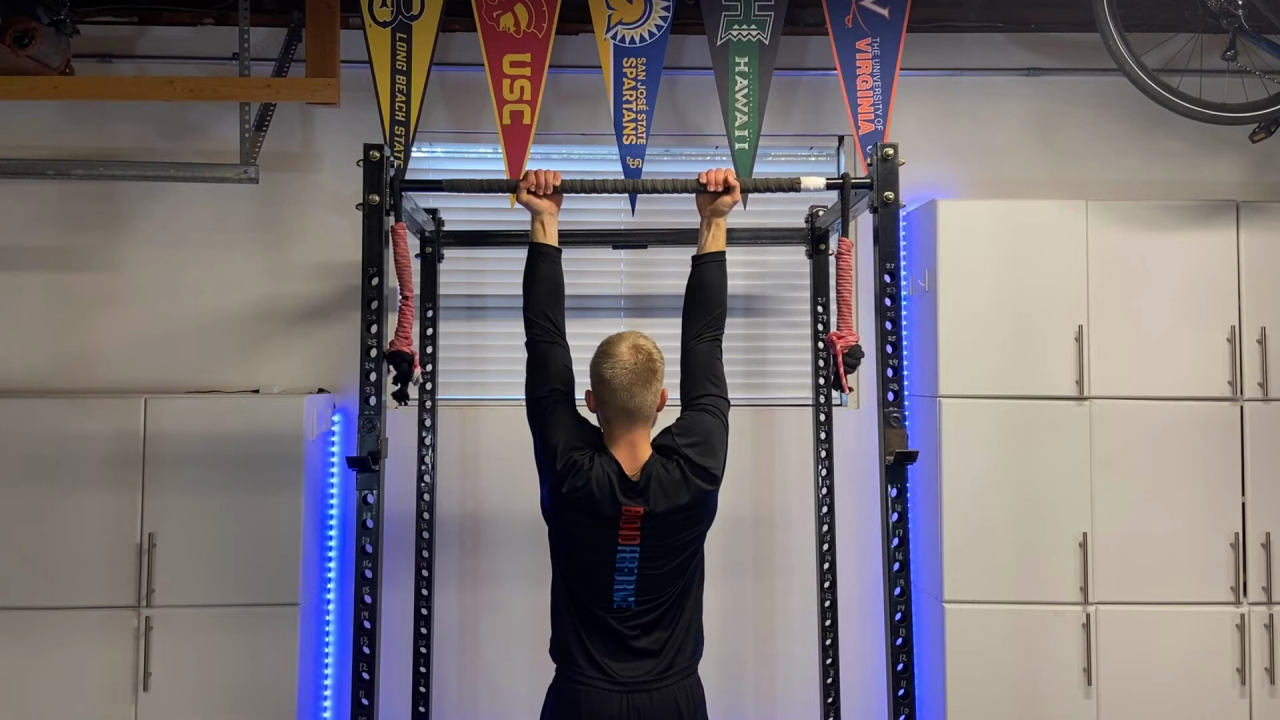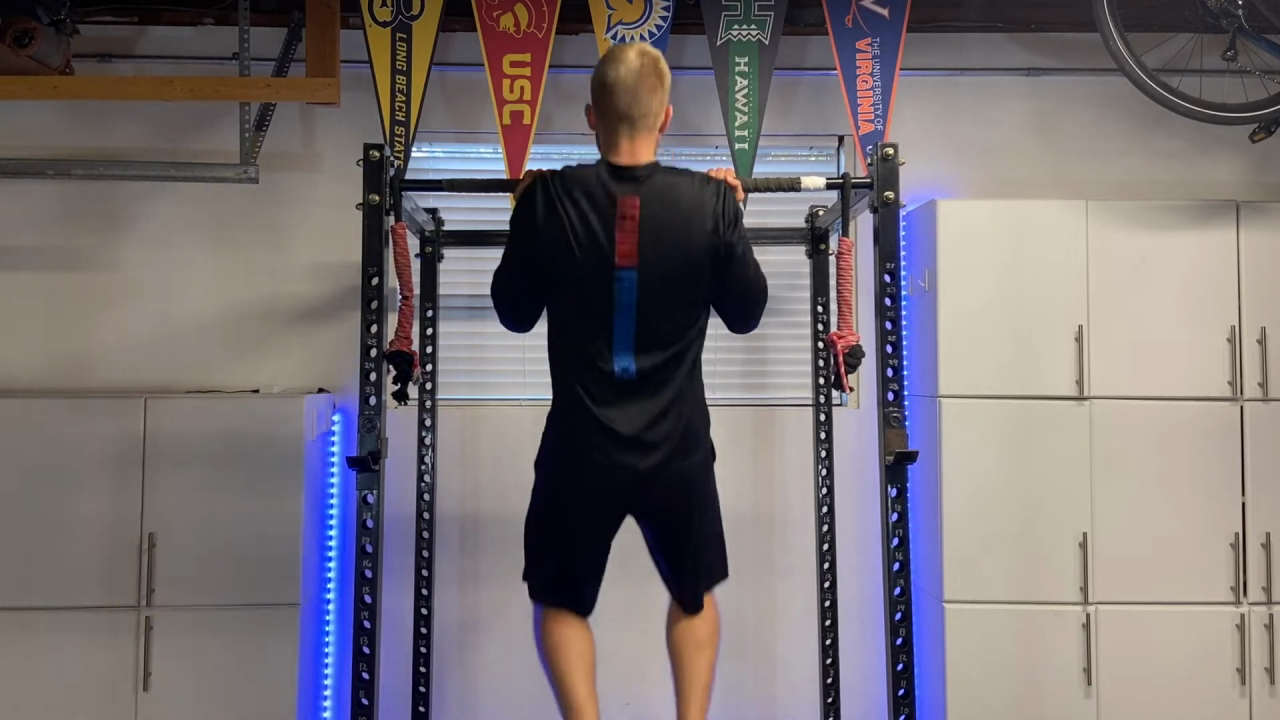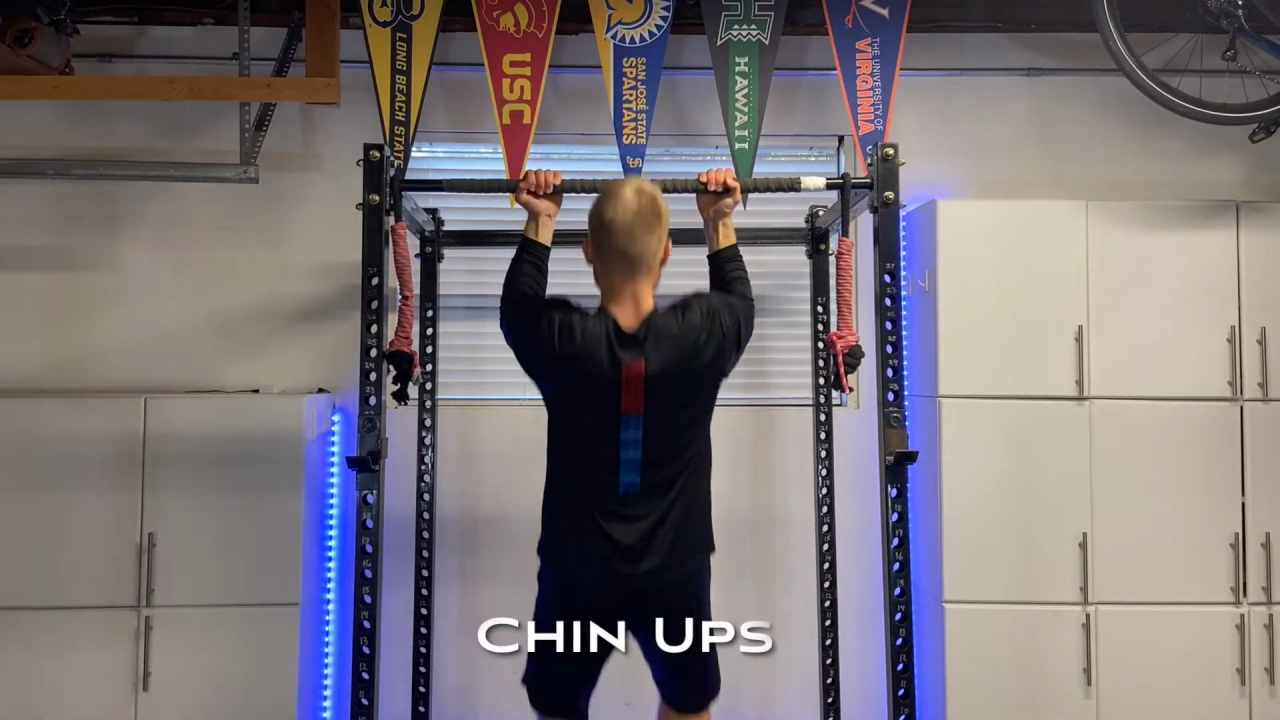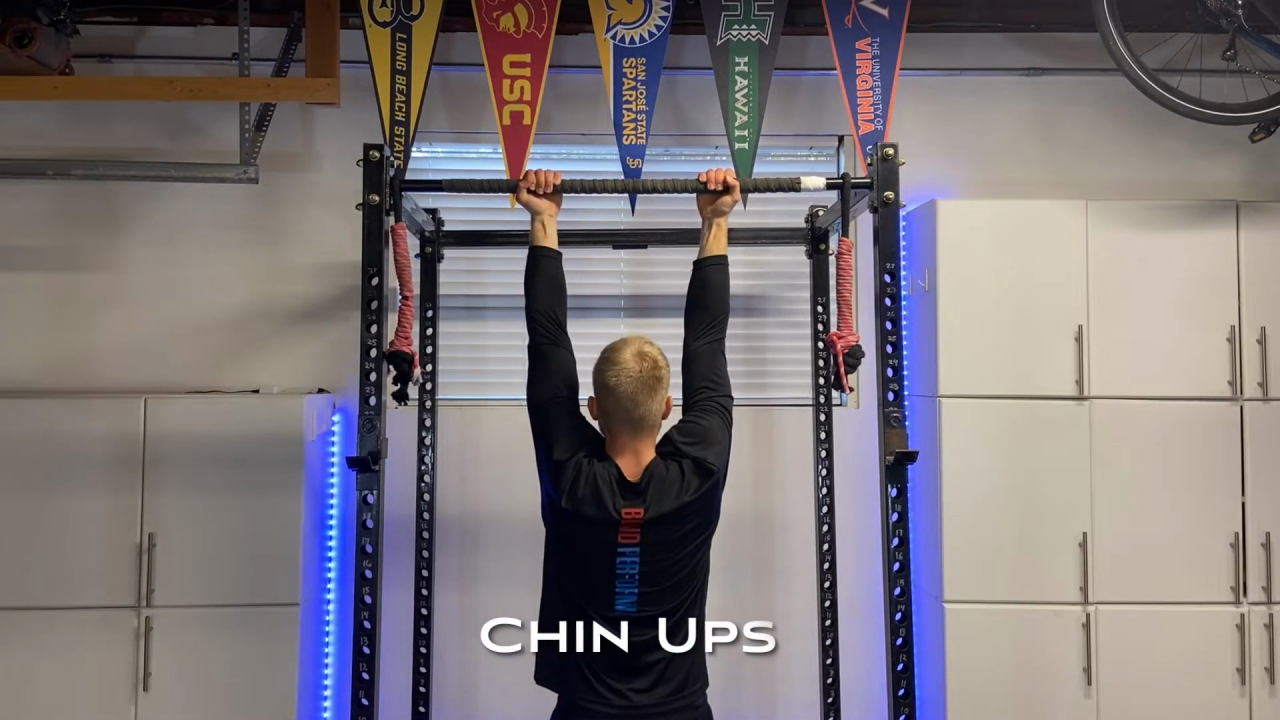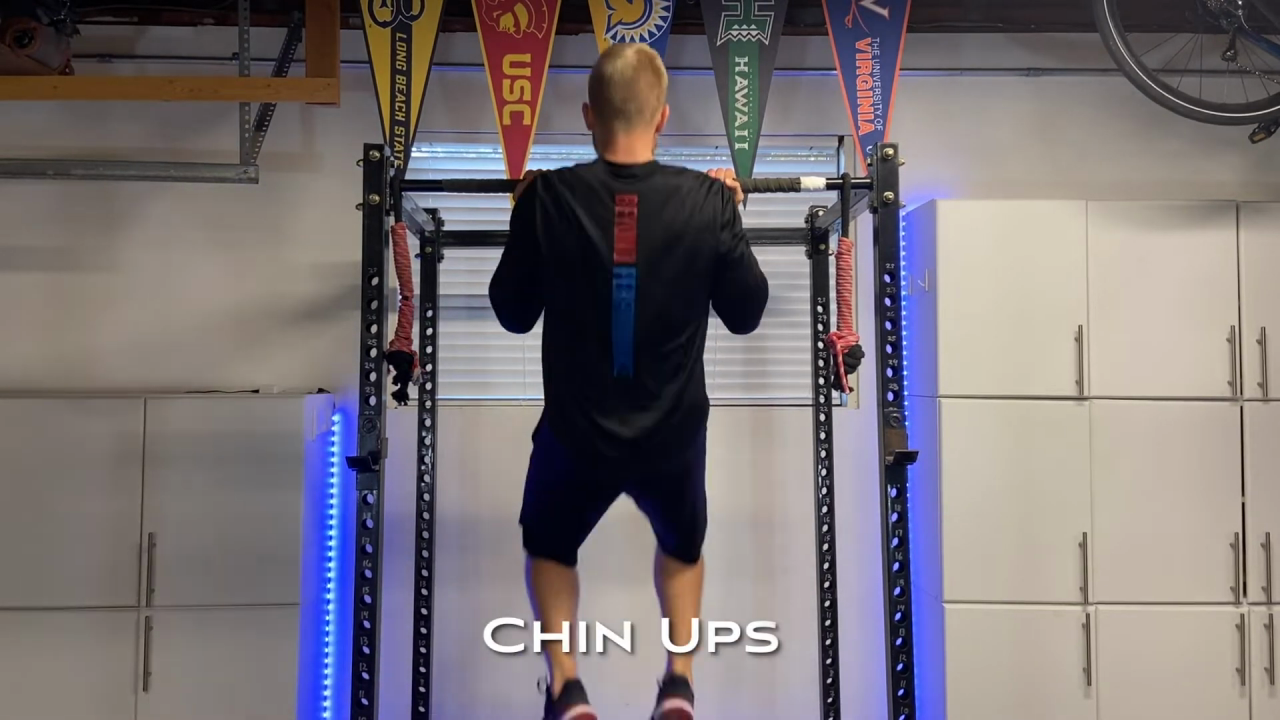
dt=1s
person 1, frame 1
left shoulder: (568, 472)
right shoulder: (695, 473)
left elbow: (545, 339)
right elbow: (704, 338)
left wrist: (544, 223)
right wrist: (714, 224)
person 1, frame 2
left shoulder: (549, 202)
right shoulder: (708, 202)
left elbow: (513, 311)
right elbow: (746, 312)
left hip: (580, 454)
right hip: (676, 453)
left knee: (561, 605)
right knee: (693, 599)
person 1, frame 3
left shoulder: (561, 340)
right shoulder: (702, 335)
left elbow: (514, 309)
right elbow: (742, 308)
left wrist: (539, 223)
right wrist: (720, 224)
left hip: (579, 572)
right hip: (673, 573)
person 1, frame 4
left shoulder: (568, 477)
right shoulder: (699, 475)
left elbow: (547, 337)
right elbow: (706, 337)
left wrist: (543, 222)
right wrist: (715, 223)
person 1, frame 5
left shoulder: (549, 199)
right shoulder: (706, 203)
left elbow: (511, 311)
right elbow: (747, 312)
left hip: (576, 436)
right hip: (672, 435)
left knee: (549, 550)
right knee: (683, 550)
